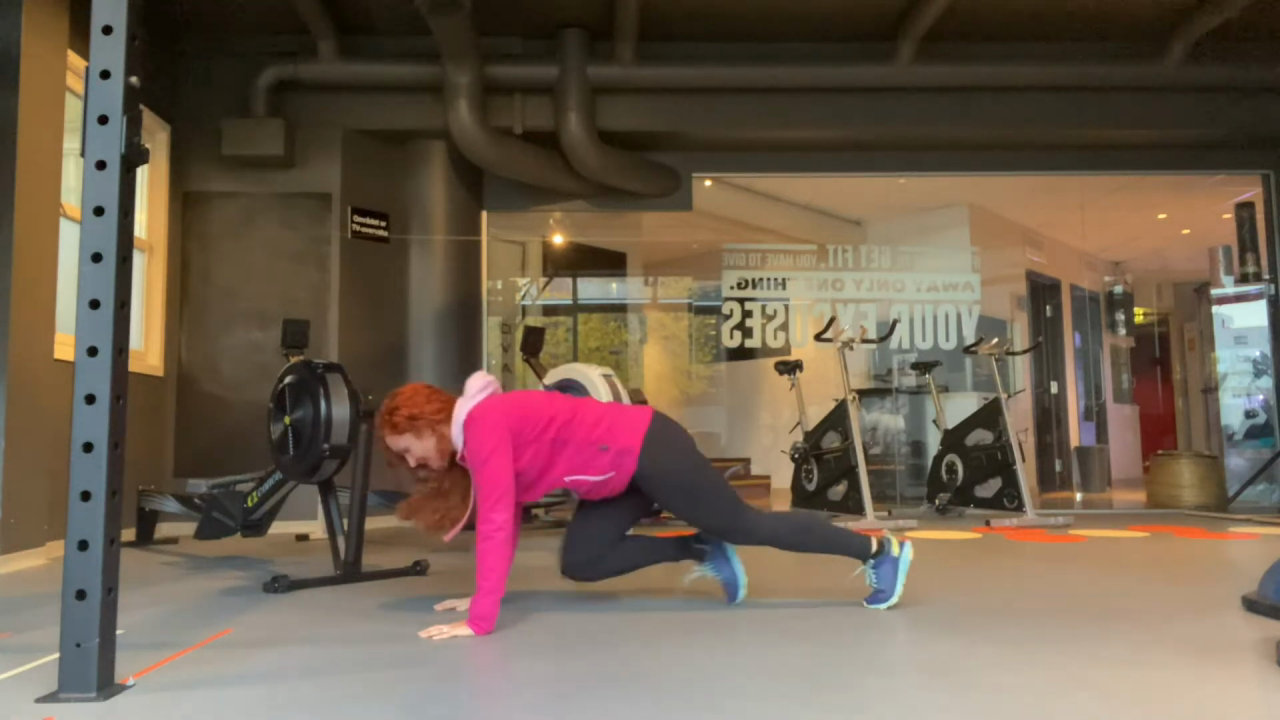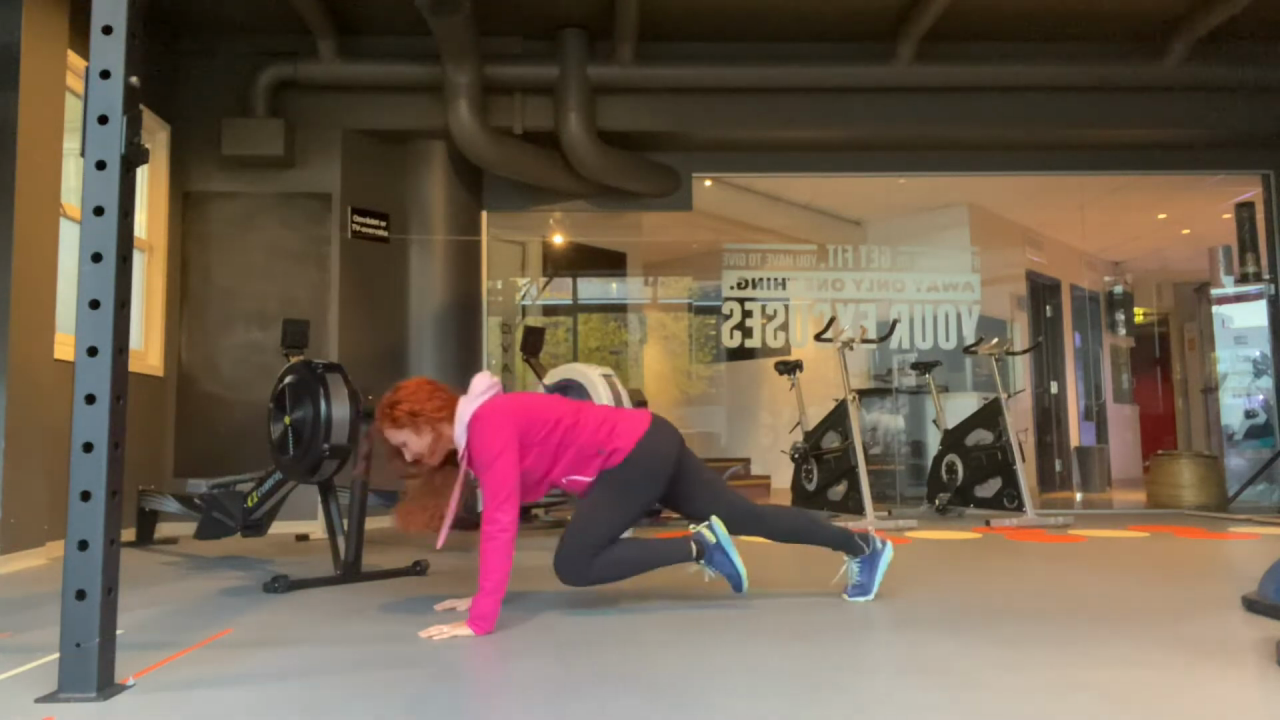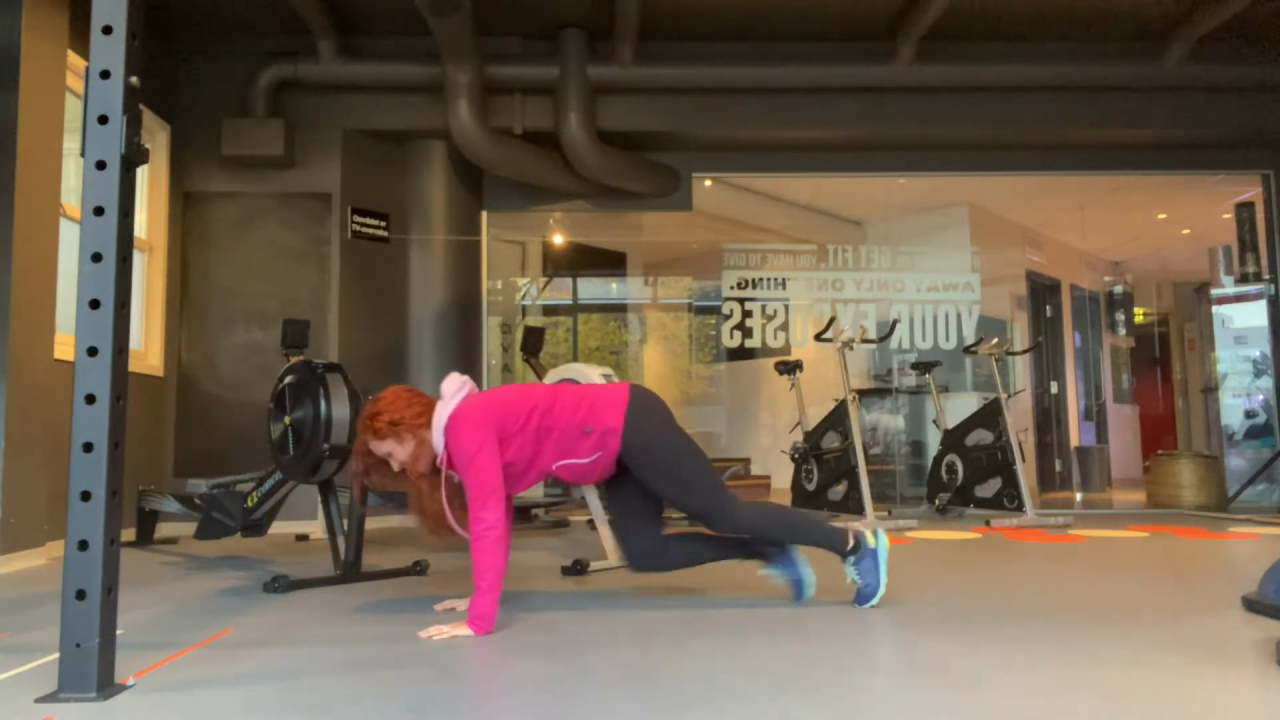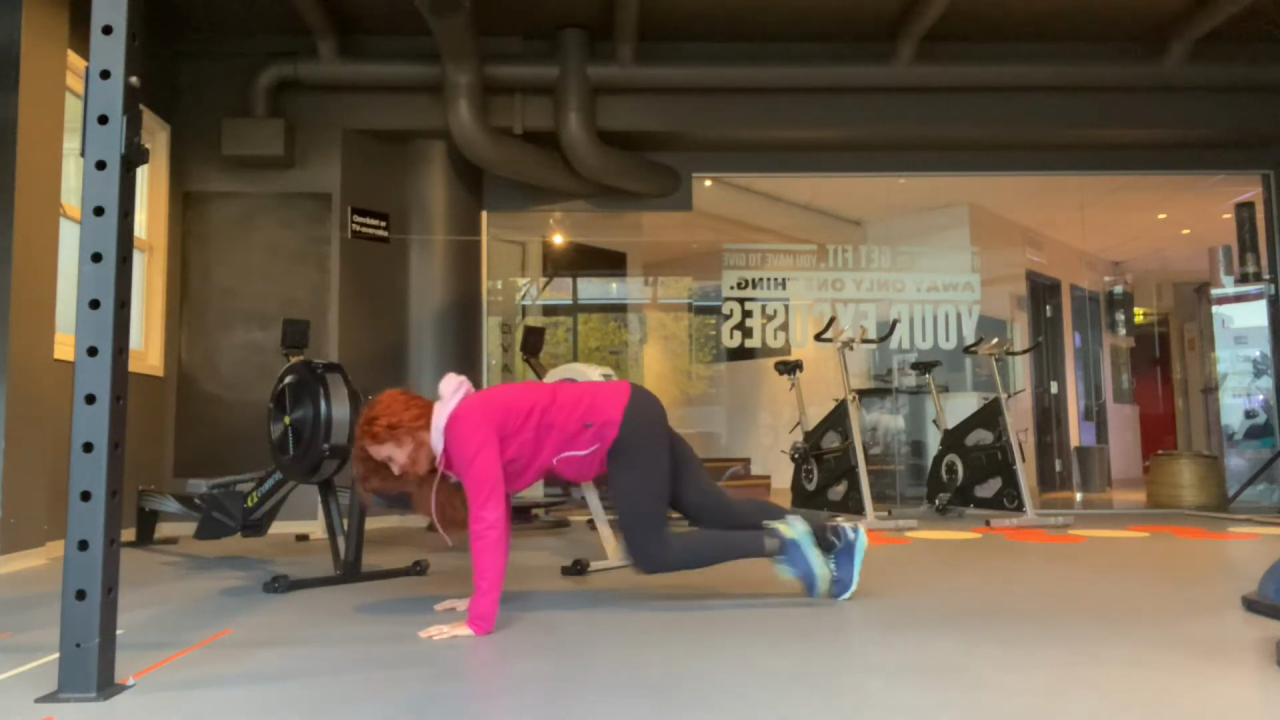
dt=0.4s
person 1, frame 1
left shoulder: (482, 425)
right shoulder: (483, 429)
left elbow: (495, 523)
right elbow: (505, 517)
left wrist: (480, 619)
right wrist: (483, 593)
left hip: (647, 452)
right hip: (630, 459)
left knee: (746, 526)
right knee: (582, 562)
left ankle: (881, 549)
right ankle: (700, 550)
person 1, frame 2
left shoulder: (487, 426)
right shoulder: (477, 431)
left elbow: (500, 524)
right elbow: (500, 517)
left wrist: (480, 619)
right wrist: (484, 594)
left hip: (640, 450)
right hip: (643, 448)
left knee: (574, 566)
right knee: (746, 517)
left ankle: (700, 546)
right ankle: (863, 547)
person 1, frame 3
left shoulder: (465, 426)
right shoulder: (463, 432)
left elbow: (488, 520)
right elbow: (495, 514)
left wrist: (479, 619)
right wrist: (479, 594)
left hip: (630, 424)
right hip: (616, 437)
left knee: (724, 514)
right knee: (644, 554)
left ankle: (857, 544)
right ankle: (775, 556)
person 1, frame 4
left shoulder: (465, 427)
right shoulder: (460, 432)
left elbow: (489, 519)
right elbow: (487, 514)
left wrist: (480, 618)
right wrist: (481, 593)
left hip: (626, 419)
right hip: (614, 429)
left knee: (649, 553)
right knee: (714, 511)
left ankle: (779, 542)
right ankle: (835, 538)
